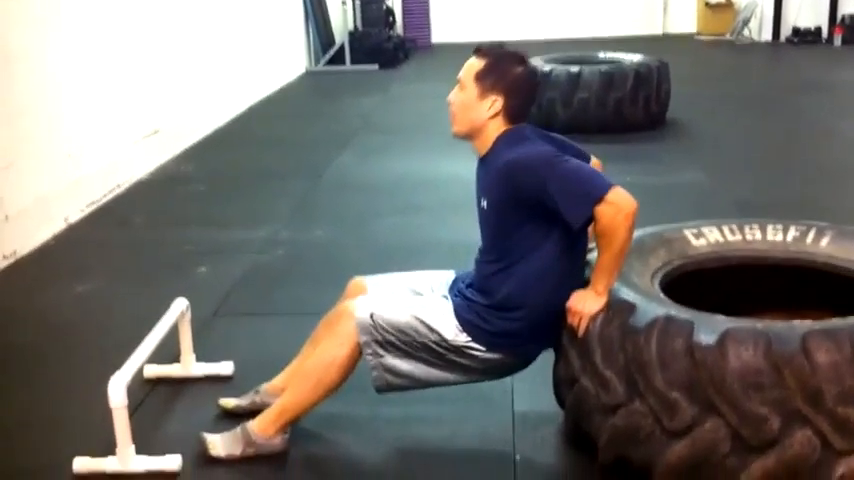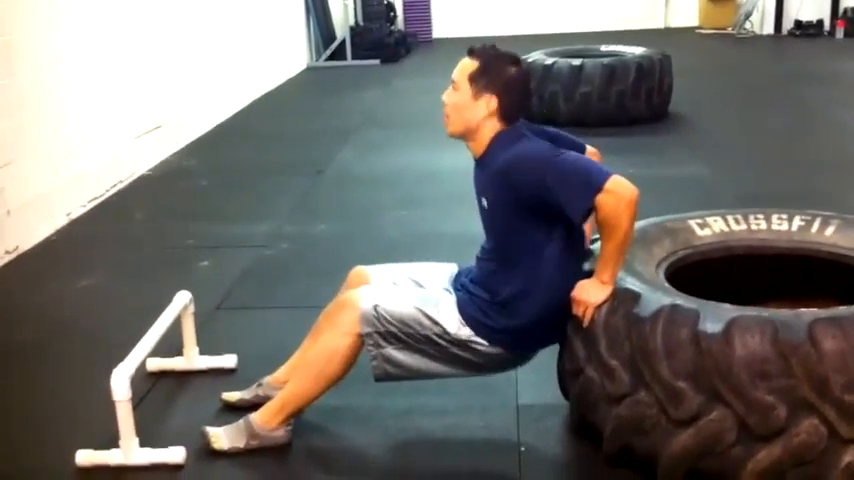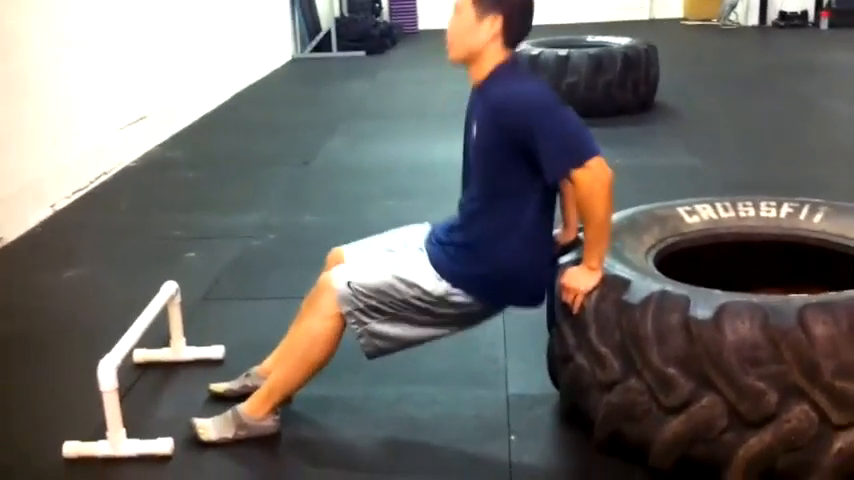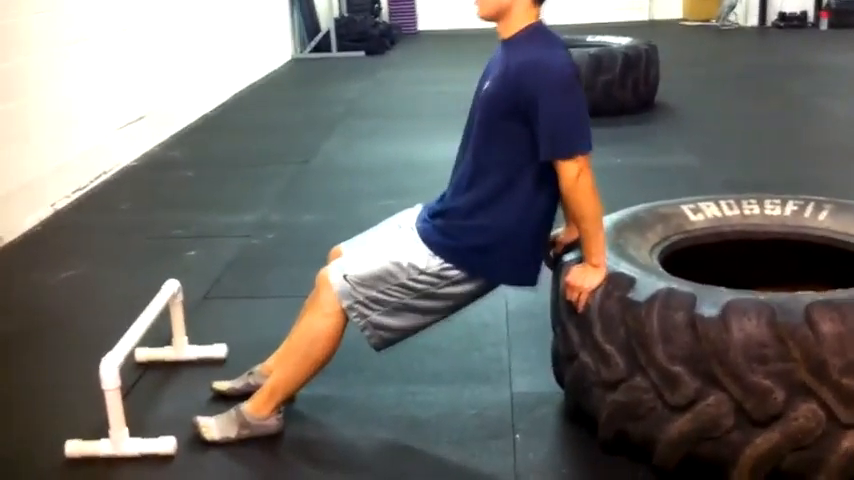
dt=0.3s
person 1, frame 1
left shoulder: (523, 162)
right shoulder: (511, 148)
left elbow: (619, 207)
right elbow: (589, 166)
left wrist: (596, 291)
right wrist: (560, 263)
left hip: (494, 327)
right hip: (479, 294)
left knee: (353, 318)
right knee: (359, 290)
left ankle: (264, 432)
right ankle: (276, 392)
person 1, frame 2
left shoulder: (521, 161)
right shoulder: (509, 145)
left elbow: (620, 196)
right elbow: (588, 157)
left wrist: (601, 280)
right wrist: (573, 253)
left hip: (497, 322)
right hip: (483, 288)
left knee: (355, 309)
right knee: (360, 281)
left ankle: (266, 425)
right ankle: (278, 386)
person 1, frame 3
left shoulder: (517, 99)
right shoulder: (495, 89)
left elbow: (594, 173)
right elbow: (566, 155)
left wrist: (590, 266)
right wrist: (567, 232)
left hip: (475, 275)
right hip: (458, 246)
left knee: (335, 290)
right knee: (339, 261)
left ankle: (256, 412)
right ankle: (268, 374)
person 1, frame 4
left shoulder: (542, 64)
right shoulder: (518, 49)
left elbow: (574, 166)
right elbow: (564, 152)
left wrist: (593, 263)
right wrist: (571, 231)
left hip: (467, 248)
right hip: (448, 220)
left knee: (335, 287)
right knee: (341, 261)
left ankle: (258, 411)
right ankle: (272, 372)
